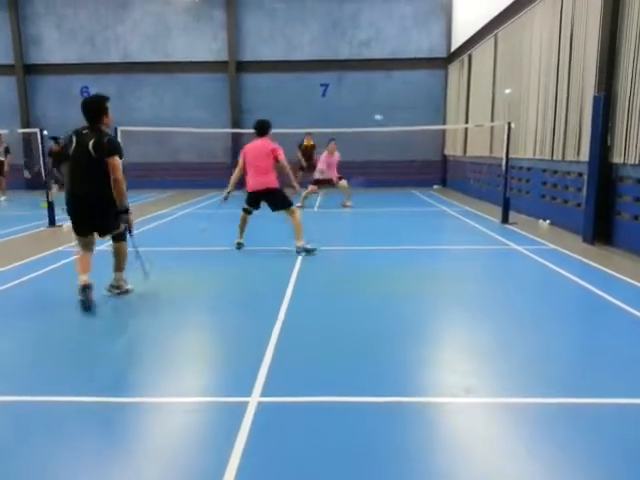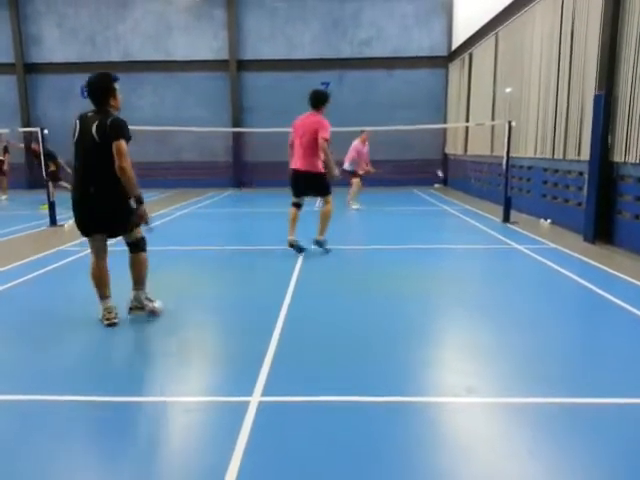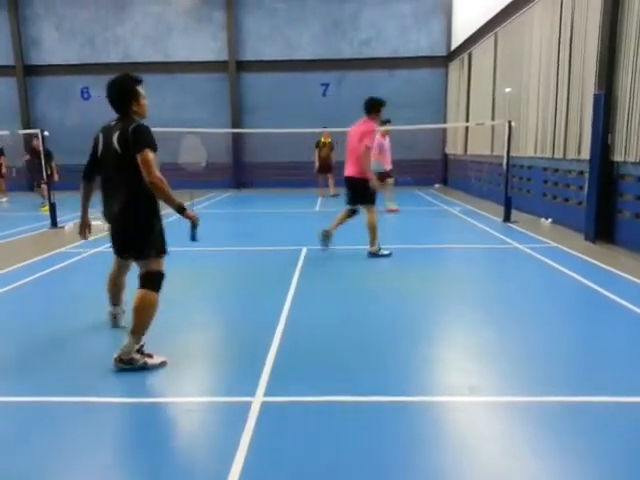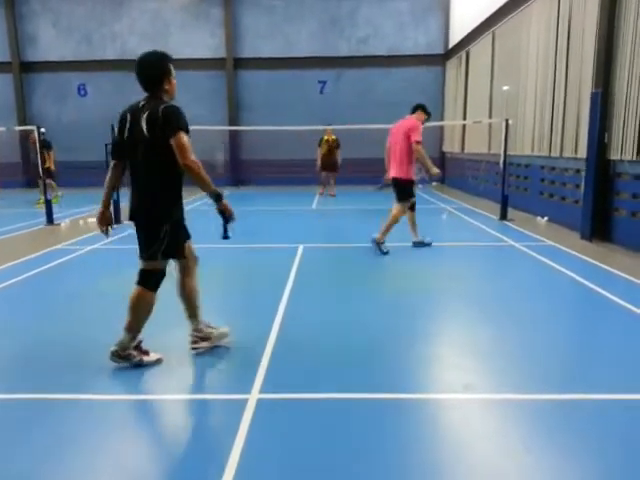
dt=0.4s
person 1, frame 1
left shoulder: (72, 137)
right shoulder: (109, 142)
left elbow: (66, 170)
right elbow: (117, 178)
right wrist: (125, 211)
left hip: (75, 202)
right hip: (101, 202)
left knee: (85, 248)
right knee: (119, 234)
left ankle: (84, 281)
right ankle: (118, 281)
person 1, frame 2
left shoulder: (81, 121)
right shoulder: (115, 124)
right elbow: (122, 166)
right wrist: (138, 200)
left hip: (83, 196)
right hip: (111, 195)
left knee: (98, 253)
right knee: (137, 243)
left ankle: (107, 310)
right ankle: (140, 300)
person 1, frame 3
left shoulder: (102, 134)
right shoulder: (138, 131)
left elbow: (88, 179)
right elbow: (152, 178)
left wrist: (84, 216)
right wrist: (181, 209)
left hip: (115, 213)
right hip: (140, 214)
left knee: (121, 263)
right knee: (152, 277)
left ankle: (116, 312)
right ankle: (129, 351)
person 1, frame 4
left shoulder: (130, 114)
right shoulder: (169, 112)
left elbow: (117, 164)
right elbow: (187, 162)
left wrist: (105, 206)
right wrist: (217, 197)
left hip: (147, 204)
right hip: (160, 207)
left knee: (188, 263)
right knee: (151, 275)
left ankle: (199, 331)
right ankle: (126, 346)
person 2, frame 1
left shoulder: (246, 148)
right shoulder: (273, 146)
left elbow: (239, 170)
right elbow: (284, 164)
left wrist: (229, 190)
right wrist: (294, 183)
left hip: (253, 188)
right hip: (271, 187)
left knee: (246, 211)
right knee: (293, 213)
left ankle: (239, 240)
right ankle: (300, 245)
person 2, frame 2
left shoulder: (298, 120)
right shoulder: (322, 122)
left elbow: (291, 143)
right elbow: (323, 146)
left wrist: (293, 161)
right wrist: (333, 167)
left hip: (297, 168)
right hip: (314, 169)
left knee: (297, 203)
right knee: (327, 202)
left ankle: (292, 239)
right ankle: (320, 237)
person 2, frame 3
left shoulder: (355, 126)
right shoulder: (370, 127)
right elbow: (364, 153)
right wrist: (371, 177)
left hip: (349, 174)
right hip: (361, 175)
left knee: (352, 209)
right knee: (371, 210)
left ankle: (329, 231)
right ankle: (374, 248)
person 2, frame 4
left shoulder: (396, 125)
right shoulder: (415, 124)
left elbow: (388, 150)
right elbow: (417, 149)
left wrist: (388, 172)
right wrist: (431, 168)
left hip: (395, 173)
right hip: (405, 174)
left knee: (411, 204)
right knee: (401, 208)
left ankle: (416, 238)
right ankle: (379, 238)
